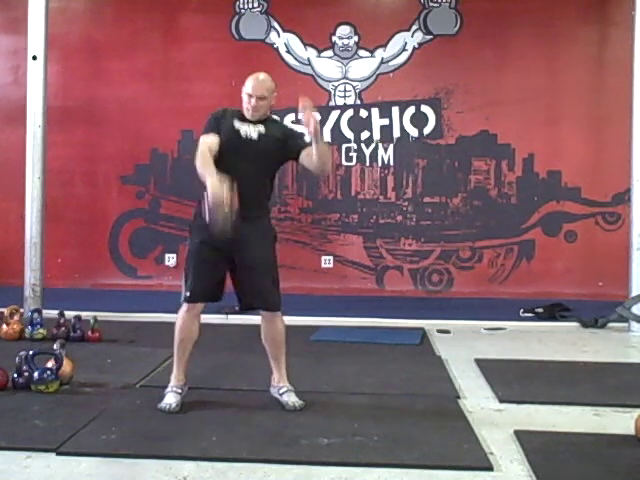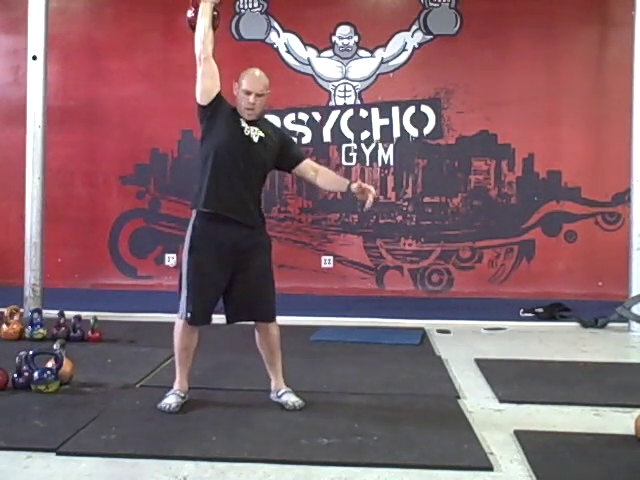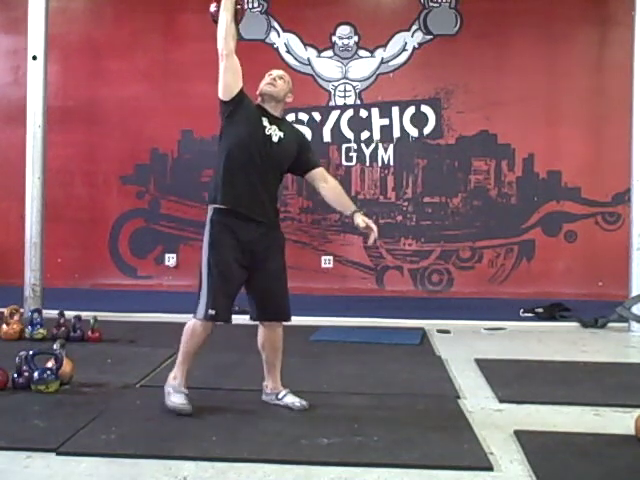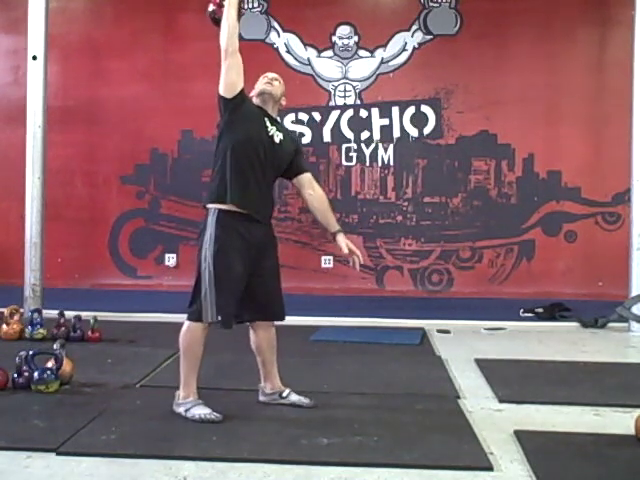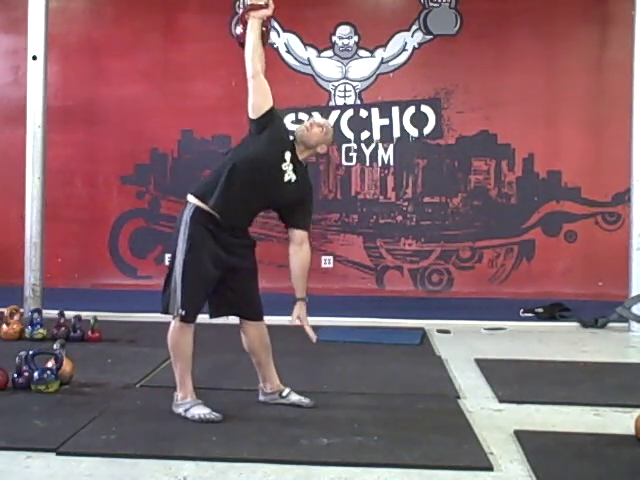
dt=1s
person 1, frame 1
left shoulder: (282, 132)
right shoulder: (222, 118)
left elbow: (321, 166)
right elbow: (204, 155)
left wrist: (315, 134)
right wrist: (212, 182)
left hip: (254, 228)
right hip: (210, 224)
left knee: (270, 307)
right knee: (192, 303)
left ankle: (280, 382)
right ankle: (177, 383)
person 1, frame 2
left shoulder: (275, 137)
right shoulder: (216, 114)
left elbow: (313, 171)
right elbow: (203, 57)
left wrist: (350, 185)
left hip: (252, 234)
right hip: (207, 229)
left knee: (264, 315)
right knee: (190, 313)
left ankle: (278, 386)
right ankle: (179, 387)
person 1, frame 3
left shoulder: (293, 138)
right shoulder: (238, 110)
left elbow: (323, 181)
right elbow: (226, 53)
left wrist: (354, 213)
left hip: (266, 231)
right hip: (225, 225)
left knee: (272, 314)
right knee: (207, 311)
left ankle: (273, 387)
right ankle: (176, 382)
person 1, frame 4
left shoulder: (287, 141)
right shoulder: (237, 109)
left elbow: (310, 188)
right elbow: (229, 51)
left wrist: (337, 233)
left hip: (261, 229)
right hip: (225, 223)
left knee: (264, 313)
right knee: (203, 312)
left ankle: (271, 387)
right ankle: (186, 396)
person 1, frame 5
left shoulder: (301, 187)
right shoulder: (272, 132)
left elbow: (299, 245)
right elbow: (255, 75)
left wrist: (300, 300)
left hip: (236, 237)
right hip: (200, 224)
left knee: (252, 314)
right knee: (184, 312)
left ankle: (271, 387)
right ankle: (184, 397)
